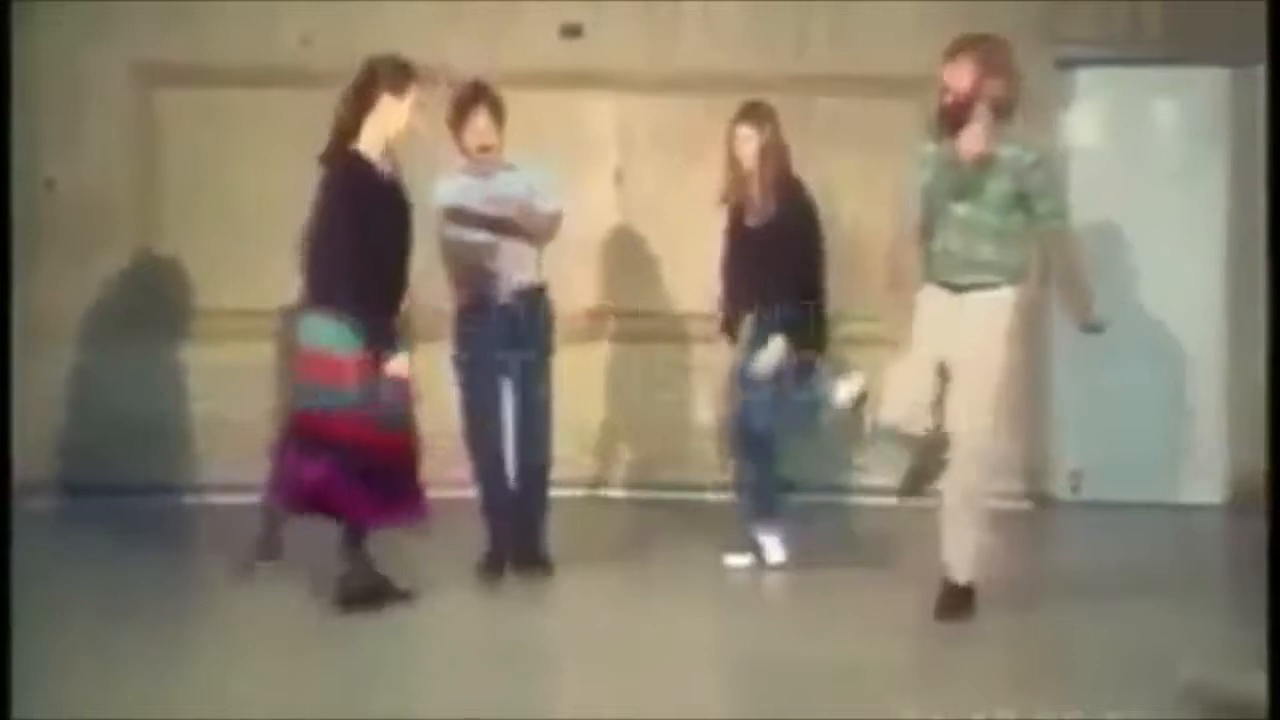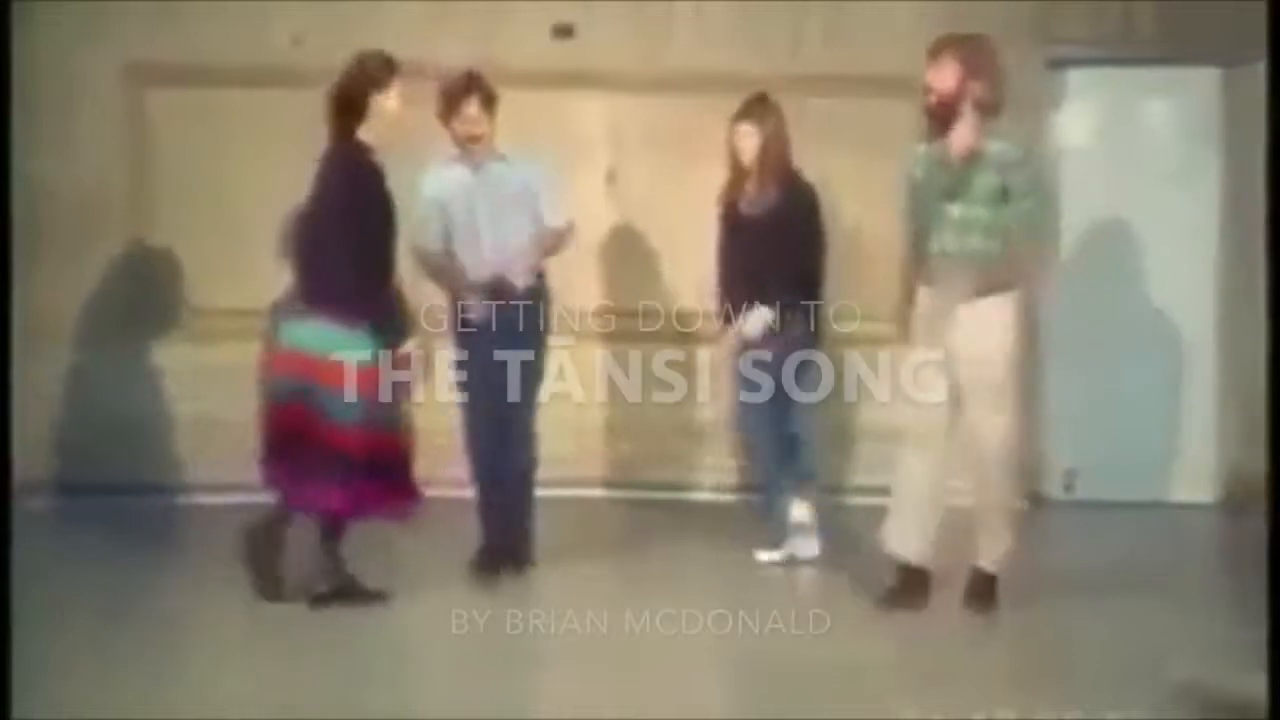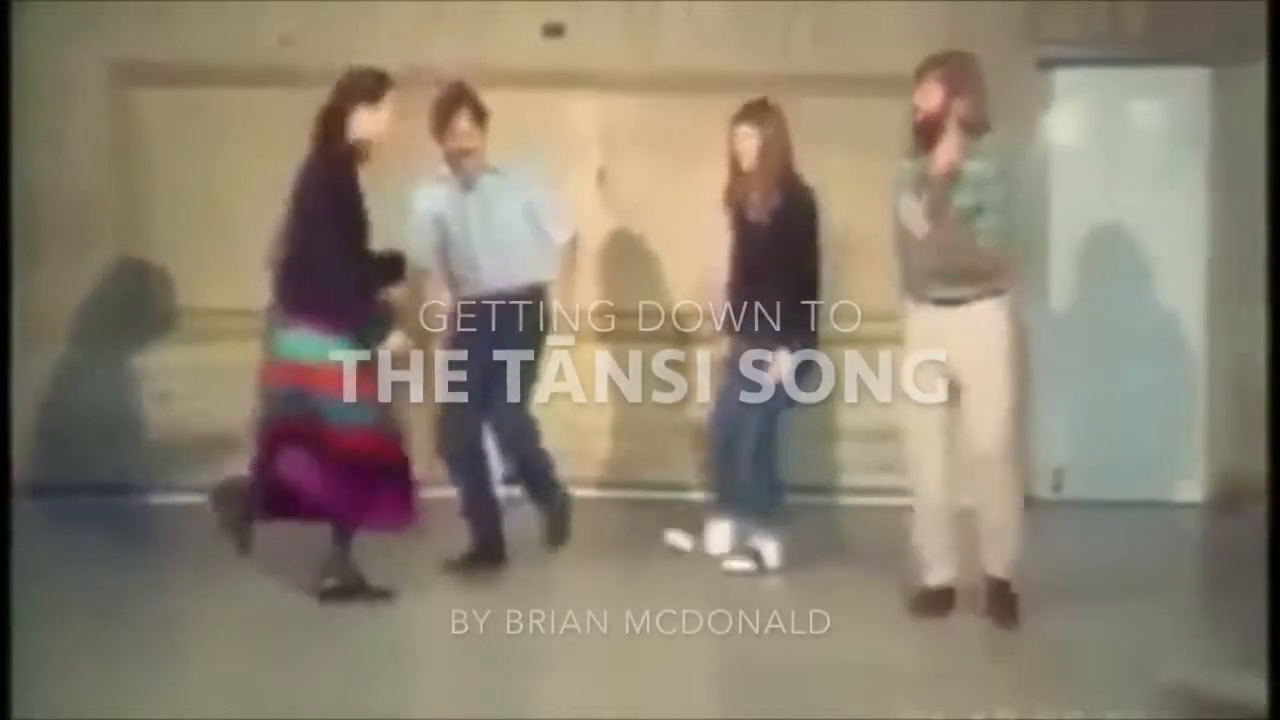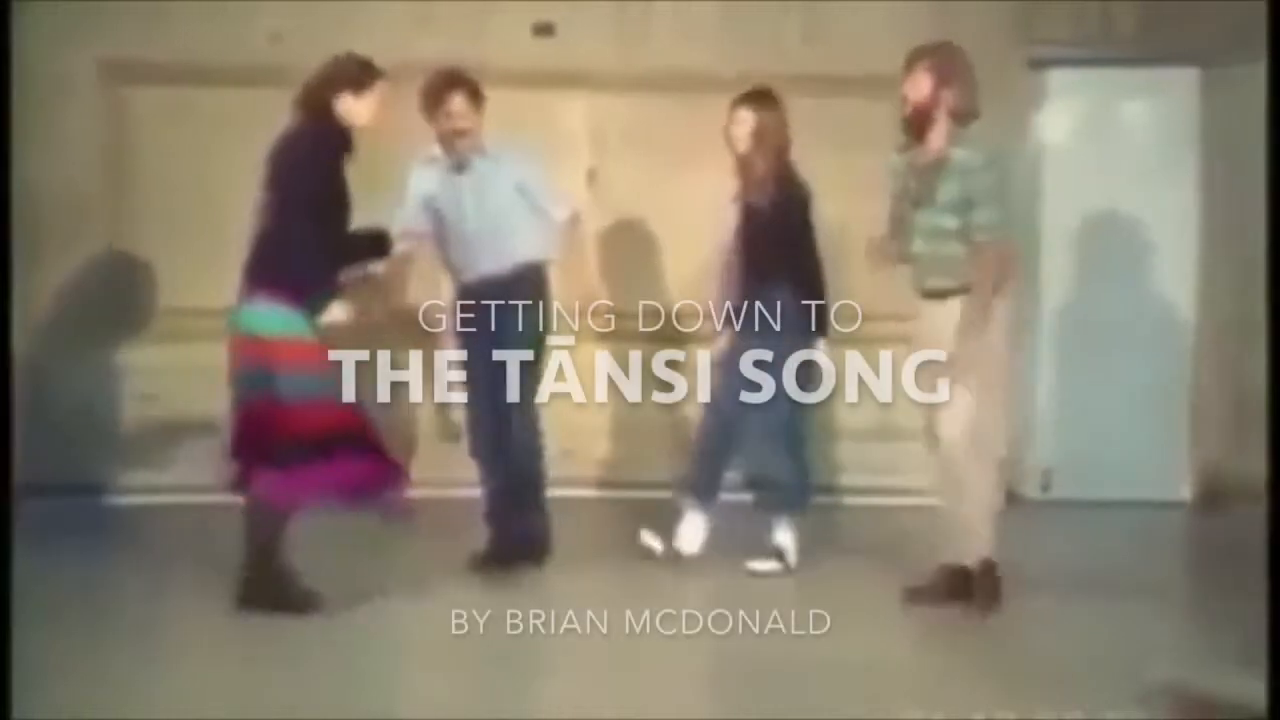
dt=0.2s
person 1, frame 1
left shoulder: (1023, 163)
right shoulder: (932, 154)
left elbow: (1056, 238)
left wrist: (1081, 307)
right wrist: (906, 261)
left hip: (986, 308)
right hip: (934, 302)
left knee: (970, 444)
right knee: (897, 418)
left ankle: (959, 577)
person 1, frame 2
left shoulder: (1008, 160)
right shoulder: (924, 158)
left elbow: (1022, 249)
left wrist: (974, 282)
right wrist: (910, 301)
left hip: (988, 310)
right hip: (933, 307)
left knee: (990, 444)
right knee: (923, 435)
left ankle: (987, 567)
right ankle: (910, 565)
person 1, frame 3
left shoulder: (985, 175)
right shoulder: (909, 173)
left elbow: (993, 261)
left wrist: (943, 241)
left hip: (980, 317)
right hip: (924, 317)
left knee: (989, 449)
right knee: (924, 453)
left ankle: (999, 575)
right ankle: (936, 579)
person 1, frame 4
left shoulder: (973, 165)
right shoulder: (905, 164)
left elbow: (994, 254)
left wrist: (971, 329)
right wrist: (889, 248)
left hip: (972, 311)
right hip: (932, 309)
left knee: (965, 434)
right knee: (944, 437)
left ankle: (979, 558)
right ankle: (961, 564)
person 2, frame 1
left shoulder: (381, 167)
right shoulder: (349, 173)
right elbow: (346, 265)
right wrist: (386, 346)
left hip: (367, 330)
right hip: (342, 334)
left knee: (378, 447)
right knee: (348, 441)
left ankle: (360, 572)
person 2, frame 2
left shoulder: (344, 162)
right shoulder: (354, 167)
right elbow: (363, 260)
right wrist: (397, 330)
left hip: (323, 323)
right hip: (338, 331)
left knee: (351, 448)
right knee: (346, 447)
left ankle: (329, 570)
right ankle: (272, 530)
person 2, frame 3
left shoulder: (329, 171)
right shoulder: (331, 173)
right elbow: (339, 265)
left wrist: (400, 265)
right wrist: (378, 327)
left hip: (310, 330)
right hip: (320, 337)
left knee: (353, 452)
right knee: (352, 450)
left ankle: (341, 569)
right ankle: (249, 498)
person 2, frame 4
left shoulder: (313, 148)
right shoulder: (310, 145)
left elbow: (323, 239)
right elbow: (296, 231)
left wrist: (387, 241)
right wrist: (324, 299)
left hip: (281, 309)
right hip: (281, 311)
left knee: (294, 436)
right knee: (300, 434)
left ankle: (266, 566)
right ankle: (263, 571)
person 3, frame 1
left shoulder: (528, 180)
right shoulder: (447, 190)
left elbow: (546, 228)
right elbow: (455, 257)
left wrist: (491, 218)
right wrist: (478, 268)
left hip: (529, 307)
right hip: (479, 312)
left knee: (534, 429)
right knee: (484, 432)
left ankle: (529, 540)
right ankle: (500, 540)
person 3, frame 2
left shoulder: (525, 171)
right shoulder: (438, 180)
left elbow: (560, 232)
right elbow: (427, 253)
left wrist: (530, 260)
right wrist: (462, 291)
left hip: (524, 300)
right hip: (474, 305)
left knee: (517, 418)
right knee: (481, 422)
left ankle: (516, 534)
right ankle: (496, 536)
person 3, frame 3
left shoulder: (518, 184)
right shoulder: (431, 195)
left elbow: (563, 240)
right elbow: (422, 262)
left hip: (520, 309)
right hip: (471, 314)
left knee: (508, 417)
right knee: (455, 432)
left ankle: (549, 497)
right ankle: (486, 539)
person 3, frame 4
left shoulder: (513, 165)
right shoulder: (425, 177)
left elbow: (563, 218)
right elbow: (407, 236)
left hip: (521, 290)
right hip: (474, 299)
left knee: (515, 405)
right knee: (484, 421)
left ankle: (530, 529)
right ankle: (506, 535)
person 4, frame 1
left shoulder: (792, 200)
right shoulder: (741, 204)
left elbow: (808, 275)
left wrist: (786, 337)
right wrist: (730, 327)
left hip: (791, 330)
right hip: (763, 325)
left knee: (754, 424)
right knee: (748, 428)
right ankle: (767, 537)
person 4, frame 2
left shoulder: (795, 194)
right shoulder: (736, 196)
left elbow: (808, 264)
left wrist: (771, 311)
right wrist: (734, 317)
left hip: (788, 322)
right hip: (756, 322)
left knee: (763, 422)
right knee: (761, 426)
left ankle: (795, 525)
right ankle: (795, 529)
person 4, frame 3
left shoulder: (795, 200)
right shoulder: (744, 198)
left elbow: (803, 278)
left wrist: (790, 346)
right wrist: (738, 333)
left hip: (782, 337)
right hip: (753, 333)
left knee: (749, 431)
right knee: (729, 429)
left ankle: (763, 540)
right ankle: (726, 528)
person 4, frame 4
left shoulder: (782, 188)
right shoulder: (755, 188)
left elbow: (804, 260)
left wrist: (812, 332)
right wrist: (733, 325)
left hip: (779, 318)
right hip: (758, 317)
left knee: (751, 419)
right knee: (725, 417)
left ankle: (785, 538)
right ankle: (692, 526)
